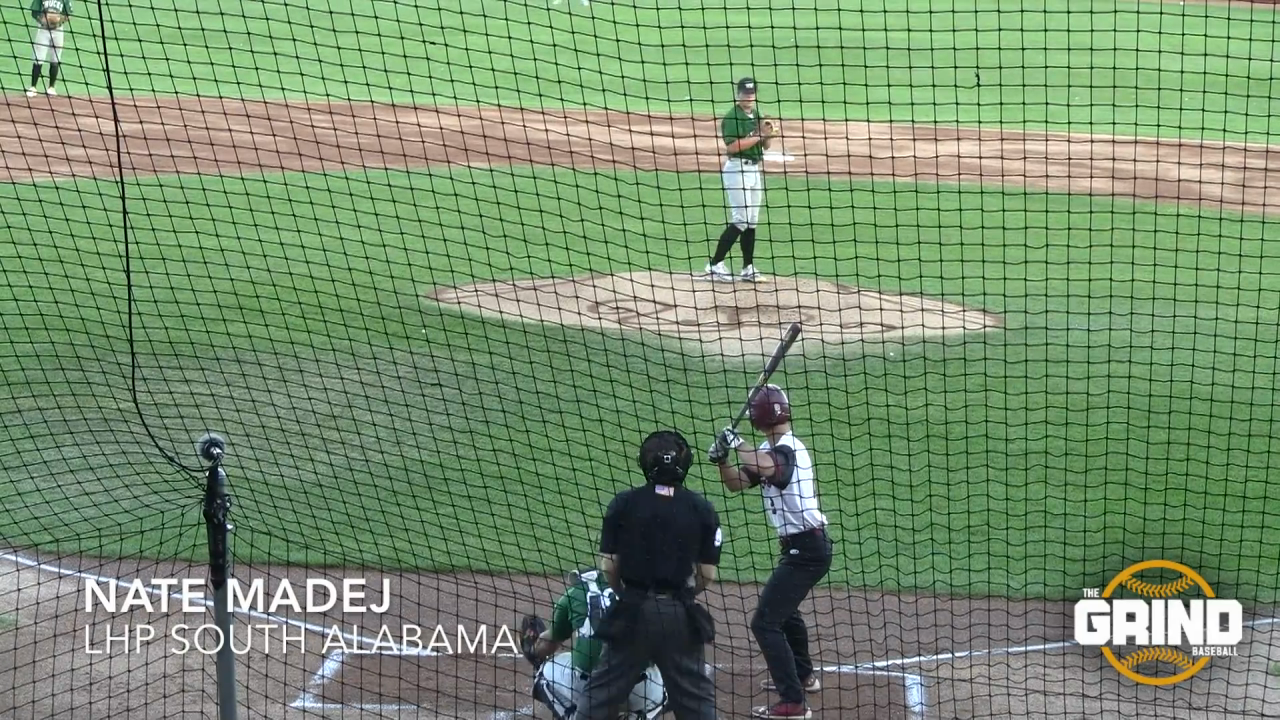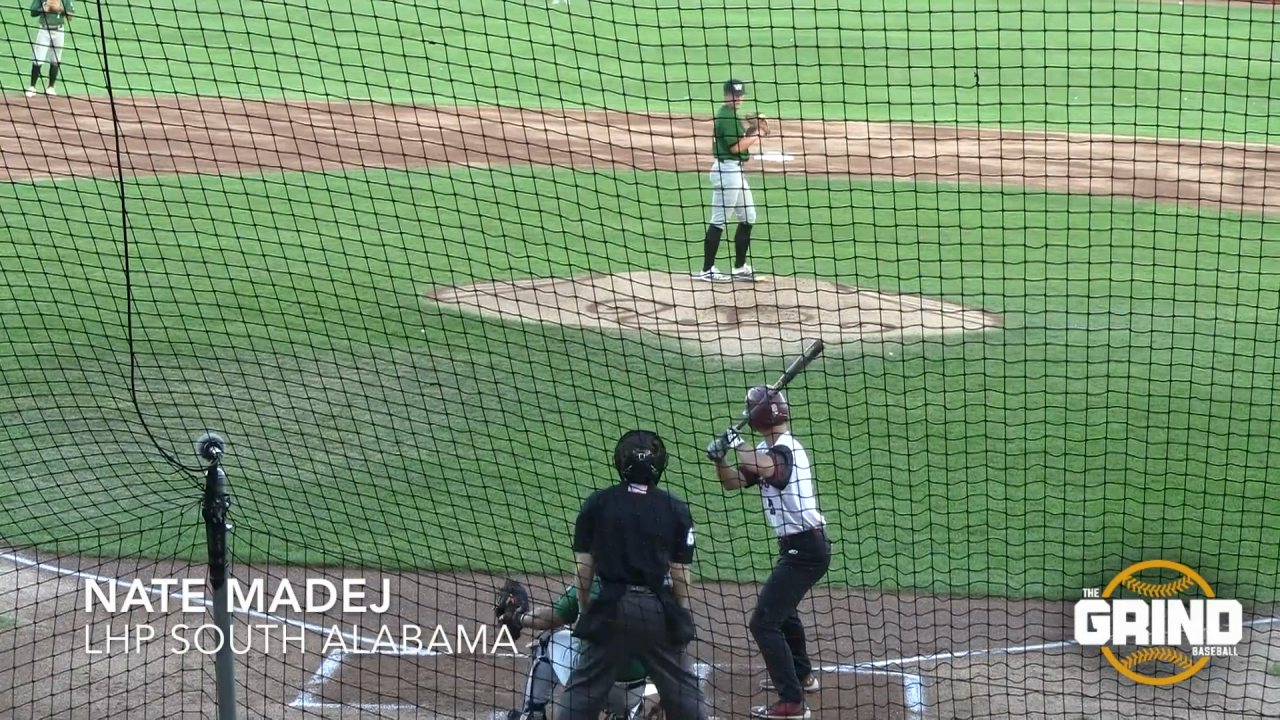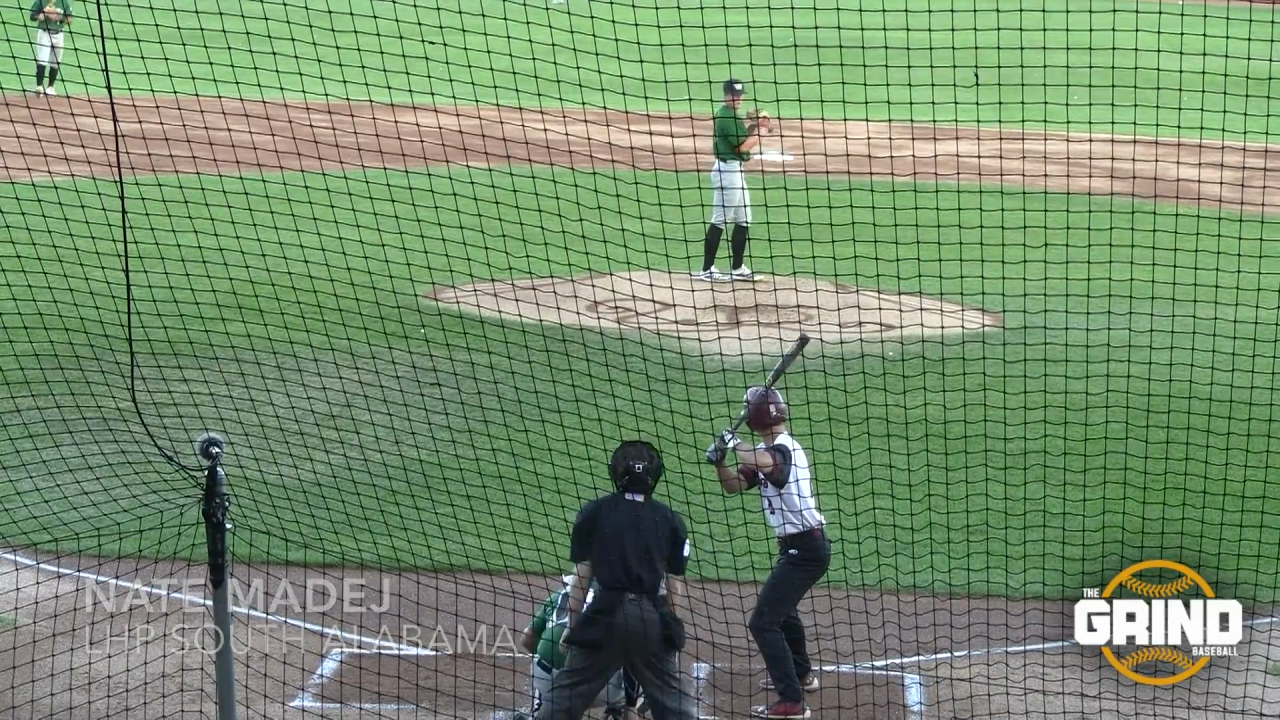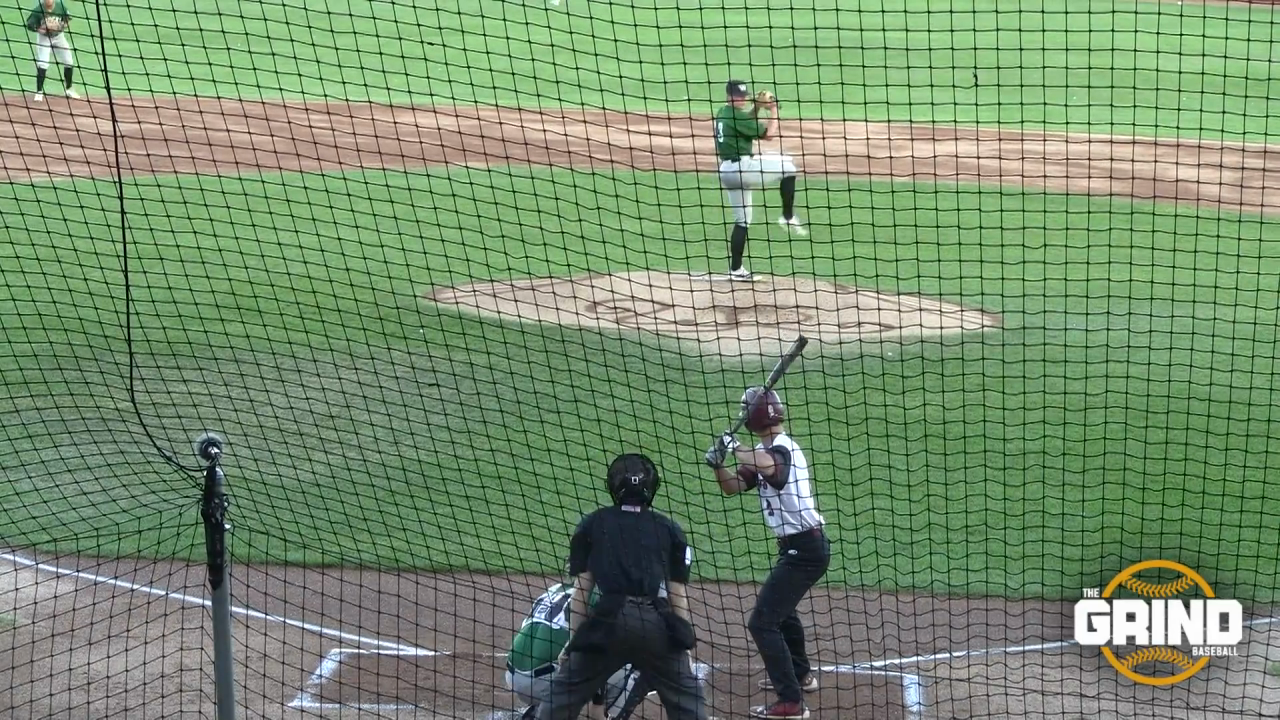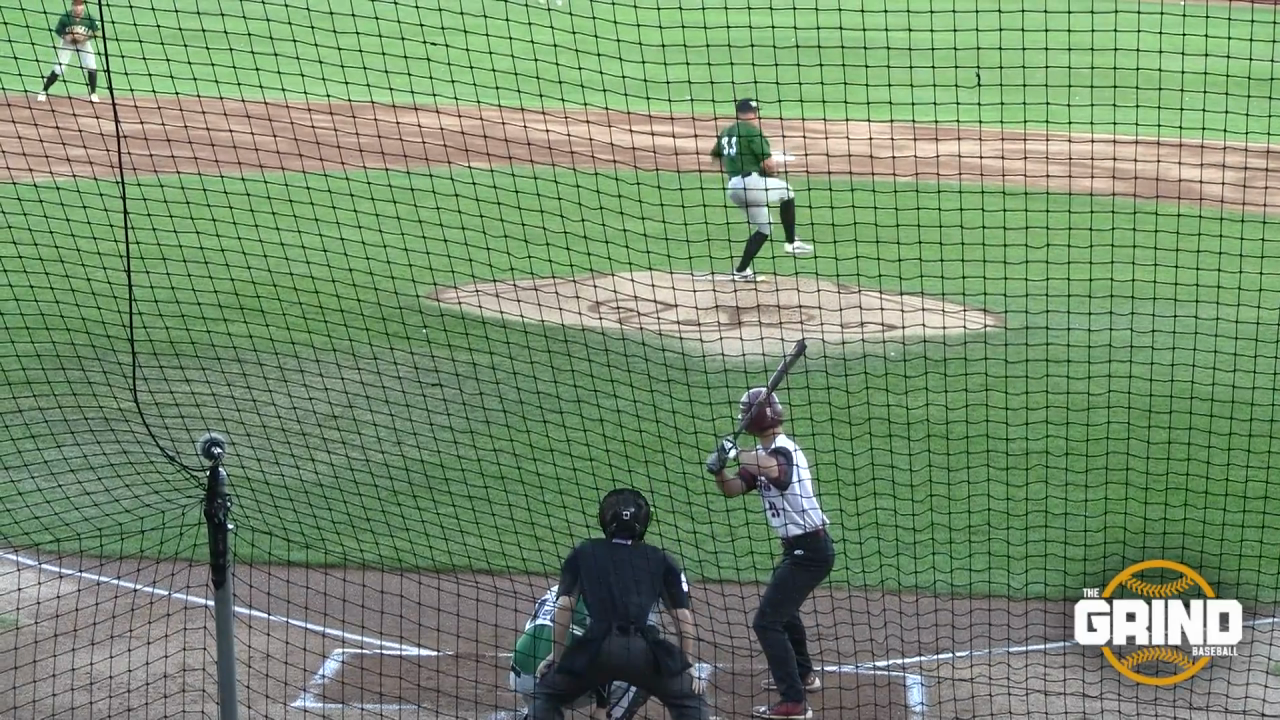
dt=0.5s
person 1, frame 1
left shoulder: (787, 449)
right shoulder: (770, 449)
left elbow: (767, 468)
right elbow: (737, 483)
left wrist: (737, 444)
right wrist: (723, 459)
left hip: (806, 548)
right hip: (802, 546)
left knee: (765, 622)
right knee: (784, 609)
right ankle: (803, 675)
person 1, frame 2
left shoulder: (785, 449)
right shoulder: (768, 450)
left elbow: (767, 469)
right elbow: (732, 482)
left wrist: (738, 444)
right wrist: (719, 458)
left hip: (805, 549)
right hip: (801, 546)
left knee: (764, 622)
right knee: (782, 609)
right ankle: (801, 674)
person 1, frame 3
left shoulder: (784, 448)
right shoulder: (767, 450)
left elbow: (765, 464)
right elbow: (734, 485)
left wrist: (735, 444)
right wrist: (719, 460)
left hip: (805, 549)
right hip: (801, 546)
left knee: (763, 621)
right knee: (782, 608)
right ankle: (801, 674)
person 1, frame 4
left shoulder: (782, 449)
right shoulder: (765, 452)
left elbow: (767, 467)
right elbow: (732, 487)
left wrist: (734, 447)
right wrist: (718, 464)
left hip: (804, 548)
right hip: (800, 546)
left knee: (762, 622)
right knee: (781, 609)
right ankle: (800, 674)
person 1, frame 5
left shoulder: (784, 450)
right shoulder: (762, 454)
left elbow: (772, 471)
right elbow: (733, 489)
left wrist: (737, 453)
right wrist: (719, 470)
left hip: (810, 550)
right hip: (801, 548)
left knee: (767, 621)
right knee: (782, 608)
right ankle: (803, 674)
person 2, frame 1
left shoulder: (623, 504)
right shoulder: (702, 509)
left elbow: (609, 566)
right elbow: (707, 574)
left hip: (634, 609)
right hip: (680, 612)
left knee: (600, 690)
right knee: (696, 694)
person 2, frame 2
left shoulder: (597, 503)
right shoulder: (676, 509)
left elbow: (584, 567)
right elbow: (680, 573)
left wrist: (584, 608)
right wrist: (679, 614)
left hip: (612, 607)
right hip: (658, 609)
left knee: (582, 691)
right knee: (683, 691)
person 2, frame 3
left shoulder: (593, 513)
right shoulder: (671, 520)
left elbow: (582, 576)
right elbow: (674, 585)
left wrist: (573, 623)
right wrist: (670, 630)
left hip: (606, 615)
right hip: (651, 617)
left knee: (565, 694)
person 2, frame 4
left shoulder: (591, 524)
right shoulder: (669, 529)
left elbow: (582, 588)
right elbow: (677, 594)
left wrist: (574, 639)
right wrist: (683, 641)
left hip: (609, 620)
right hip: (656, 622)
left knee: (563, 695)
right knee: (687, 698)
person 2, frame 5
left shoulder: (583, 553)
right shoulder: (660, 559)
left elbow: (563, 608)
right elbow: (683, 615)
left wrist: (556, 656)
right wrist: (688, 664)
left hip: (598, 649)
right hip: (643, 650)
left knee: (546, 694)
right knee: (690, 699)
person 3, frame 1
left shoulder: (757, 115)
right shoulder: (732, 117)
left elbow: (765, 146)
right elbow: (733, 147)
left wrist: (767, 134)
right wrist: (759, 135)
left hip: (754, 169)
right hip: (737, 170)
left knee: (751, 221)
right knee: (740, 221)
left ankle: (748, 268)
right ankle: (715, 264)
person 3, frame 2
left shoulder: (732, 115)
right shoulder: (725, 117)
left elbow: (741, 140)
right elbow: (736, 147)
left wrist: (751, 130)
right wrist: (757, 133)
left hip: (735, 170)
right hip: (727, 171)
left knee: (748, 218)
right knee: (718, 221)
left ankle: (740, 267)
right ankle: (707, 269)
person 3, frame 3
left shoulder: (727, 114)
right shoulder: (728, 117)
left elbow: (740, 138)
right elbow: (743, 146)
left wrist: (754, 127)
right wrist: (762, 130)
left hip: (734, 170)
right hip: (728, 171)
left knee: (743, 220)
right knee: (719, 221)
left ankle: (738, 268)
right ankle: (706, 269)
person 3, frame 4
left shoulder: (721, 114)
right shoulder: (737, 116)
right elbow: (768, 134)
left wrist: (756, 108)
right wrist: (773, 111)
left hip: (726, 170)
right hip: (742, 167)
left knee: (742, 221)
right knee: (788, 167)
left ankle: (736, 269)
right ankle: (788, 217)
person 3, frame 5
left shoulder: (725, 133)
right shoulder: (752, 132)
left elbow: (719, 159)
right elbow: (768, 163)
right wrist: (774, 174)
left hip: (734, 188)
right hip: (749, 184)
left knee: (764, 229)
right knee: (785, 191)
left ankle: (742, 270)
right ankle: (792, 242)
